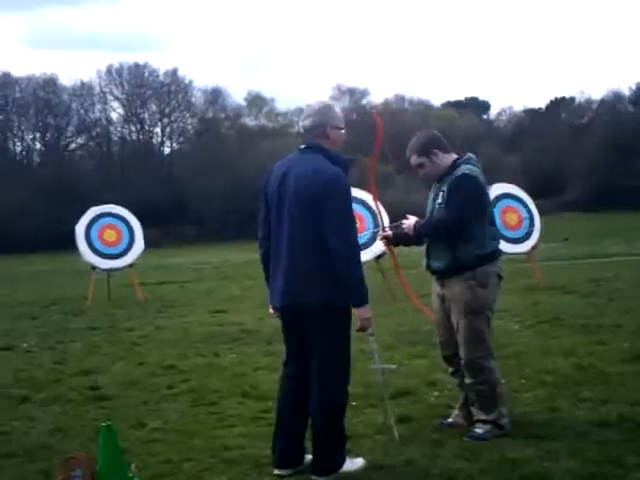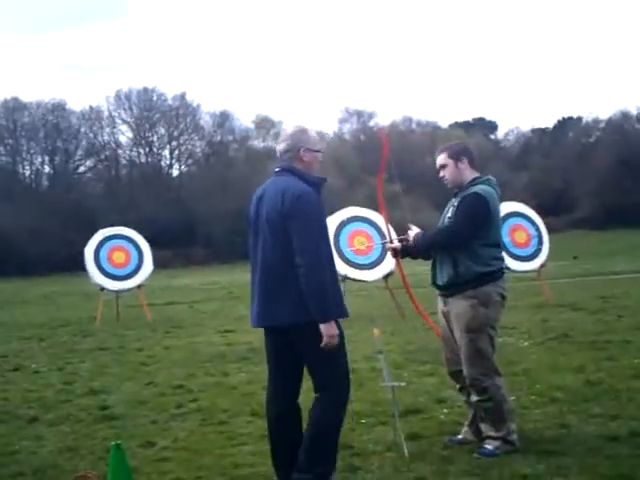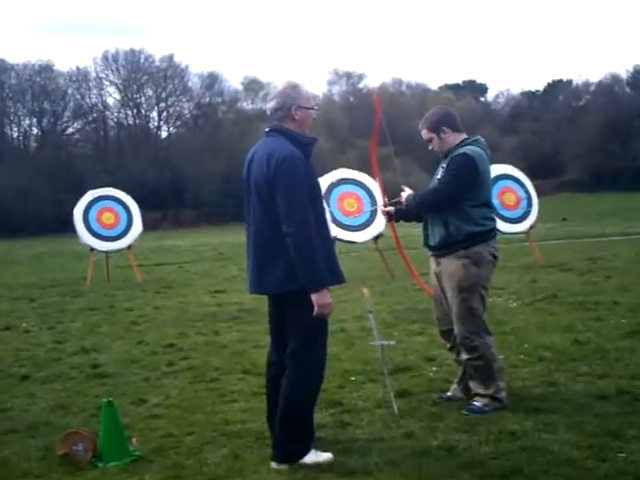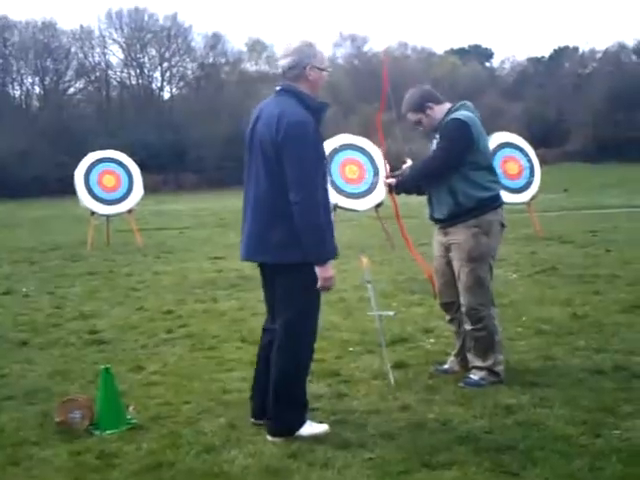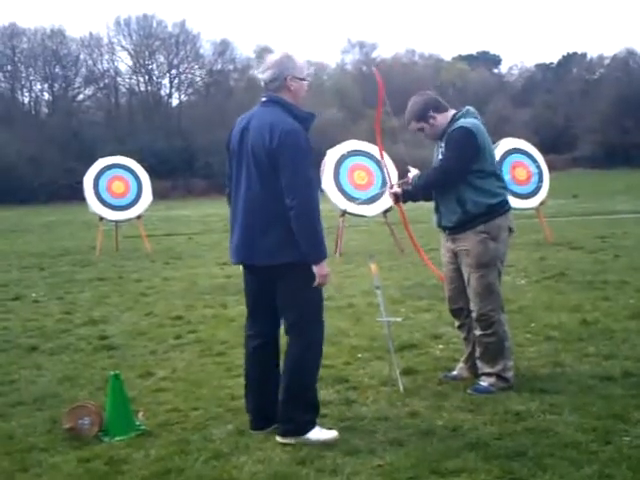
dt=0.7s
person 1, frame 1
left shoulder: (278, 171)
right shoulder: (330, 175)
left elbow: (265, 236)
right elbow: (344, 245)
left wrist: (273, 284)
right wrist: (360, 299)
left hip: (288, 292)
right hip: (325, 294)
left knee: (295, 369)
right knee: (331, 376)
person 1, frame 2
left shoulder: (262, 193)
right shoulder: (301, 194)
right elbow: (313, 261)
right wrist: (327, 316)
left hip: (271, 311)
right hip: (304, 313)
left knee: (282, 392)
right knee: (333, 387)
person 1, frame 3
left shoulder: (259, 152)
right shoulder: (289, 157)
right elbow: (299, 228)
right wrist: (318, 284)
left hip: (274, 272)
right hip: (297, 276)
left knee: (282, 354)
right knee: (305, 360)
left ankle: (282, 430)
right ankle: (291, 448)
person 1, frame 4
left shoulder: (263, 111)
right shoulder: (298, 120)
right elbow: (305, 196)
right wrist: (321, 257)
left hip: (267, 239)
right hip: (293, 244)
left knee: (277, 324)
right knee: (296, 331)
left ankle: (263, 404)
right ankle: (285, 420)
person 1, frame 5
left shoulder: (242, 125)
right shoulder: (288, 129)
left elbow: (234, 185)
right elbow: (301, 200)
right wrist: (317, 255)
left hip: (252, 247)
right hip: (287, 250)
left knee: (260, 331)
right knee: (305, 333)
left ankle: (262, 414)
right ankle: (296, 424)
person 2, frame 1
left shoulder: (466, 179)
right shoulder: (443, 182)
left elbow: (452, 225)
right elbow: (437, 227)
left wrist: (418, 227)
right wrist: (399, 236)
left hip: (472, 276)
right hip: (447, 276)
left knee: (474, 352)
right knee: (452, 350)
left ankle: (493, 418)
right ankle: (470, 408)
person 2, frame 2
left shoulder: (478, 197)
right shoulder: (462, 197)
left elbow: (451, 237)
right elbow: (444, 242)
left wrist: (419, 238)
right wrist: (407, 248)
left hip: (476, 293)
right hip: (455, 293)
left knee: (479, 369)
right knee: (459, 368)
left ankle: (502, 435)
right ankle: (479, 426)
person 2, frame 3
left shoulder: (467, 158)
right shoulder: (454, 158)
left elbow: (439, 198)
right elbow: (436, 204)
left wrist: (410, 199)
right wrist: (400, 213)
left hip: (468, 253)
right hip: (446, 253)
left knee: (469, 328)
right knee: (450, 327)
left ankle: (490, 392)
right ankle: (467, 384)
person 2, frame 4
left shoulder: (460, 123)
right shoulder: (447, 128)
left elbow: (435, 166)
right elbow: (434, 177)
left wrist: (407, 173)
right wrist: (401, 184)
left hip: (475, 222)
right hip: (449, 223)
left knee: (474, 299)
right knee: (449, 297)
left ankle: (488, 366)
right ankle: (464, 356)
person 2, frame 5
left shoulder: (465, 131)
right shoulder: (450, 135)
left elbow: (443, 176)
right elbow: (441, 182)
left wrist: (414, 181)
right wrist: (407, 192)
left hip: (482, 228)
right hip: (457, 229)
left knee: (484, 305)
right knee: (459, 304)
left ankle: (497, 373)
right ankle: (472, 363)
